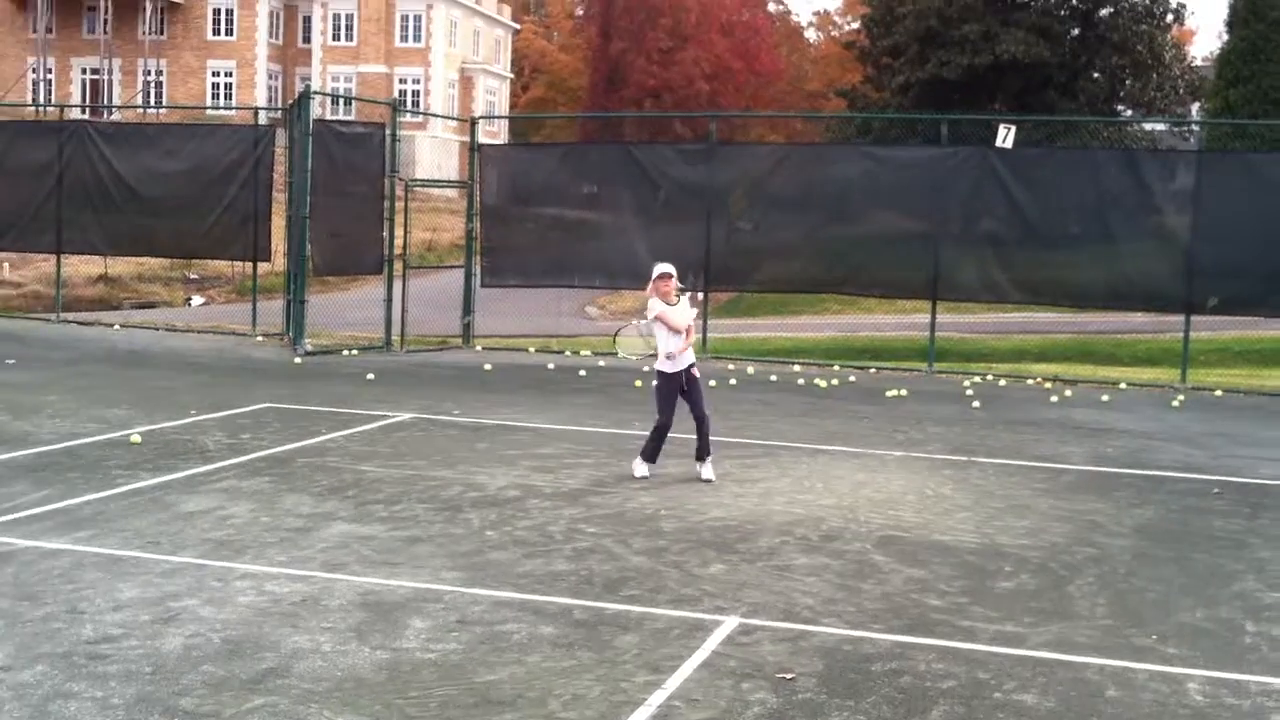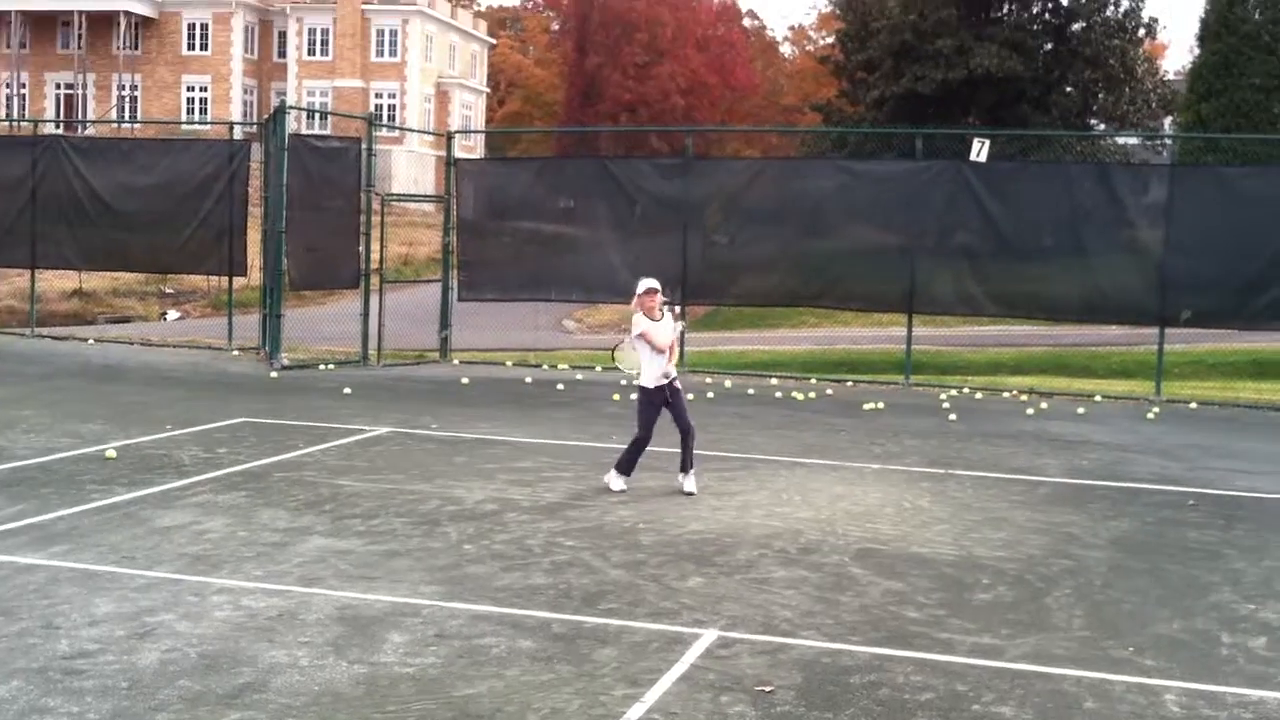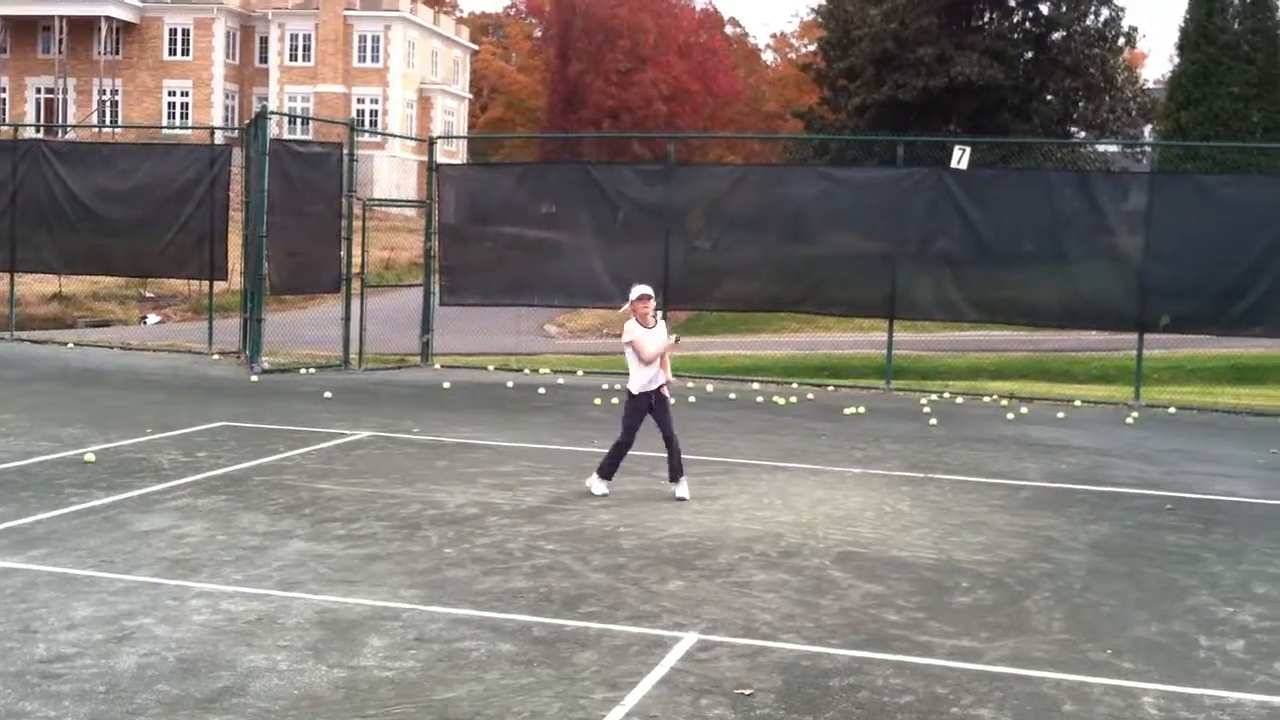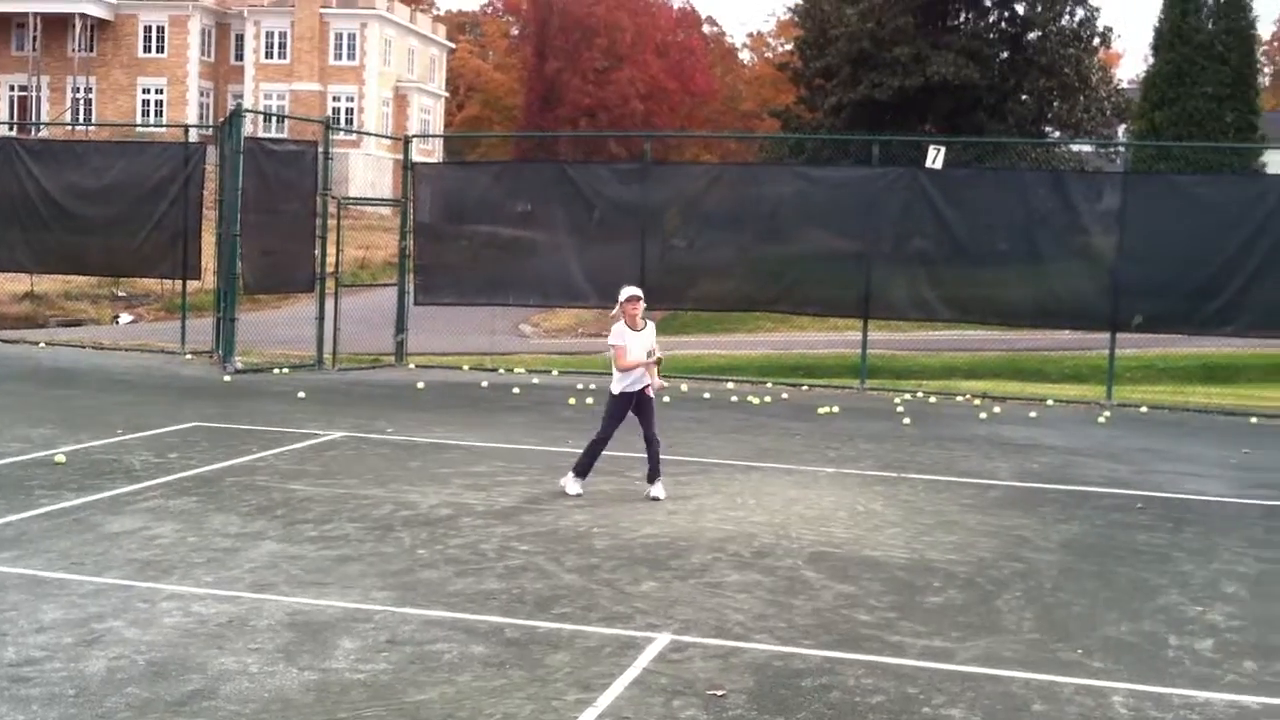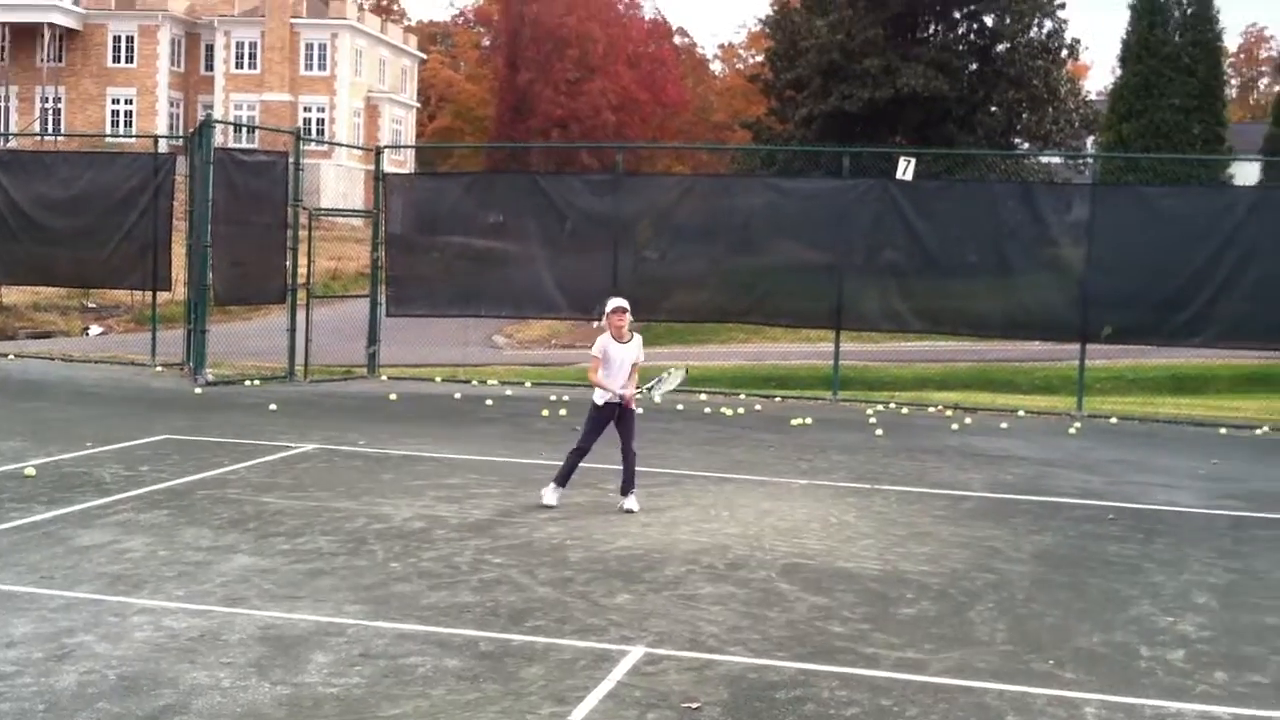
dt=0.1s
person 1, frame 1
left shoulder: (684, 302)
right shoulder: (654, 304)
left elbow: (690, 336)
right elbow: (679, 326)
left wrist: (679, 350)
right wrist: (692, 315)
left hip: (688, 367)
right hip: (666, 371)
left knee: (701, 416)
right knee: (664, 422)
left ankle: (703, 461)
right ankle: (644, 460)
person 1, frame 2
left shoulder: (668, 317)
right shoulder: (638, 320)
left elbow: (674, 350)
right elbow: (661, 346)
left wrist: (670, 367)
right wrist: (676, 331)
left hip: (669, 381)
right hip: (648, 385)
left knee: (686, 427)
right knee: (643, 436)
left ankle: (687, 474)
right ankle: (618, 473)
person 1, frame 3
left shoulder: (661, 325)
right shoulder: (630, 327)
left elbow: (664, 356)
right elbow: (646, 358)
left wrist: (666, 374)
right wrist: (668, 344)
left hip: (659, 389)
right hip: (638, 391)
left knee: (670, 436)
right knee: (625, 439)
left ankle: (678, 481)
right ankle: (599, 478)
person 1, frame 4
left shoulder: (650, 327)
right shoulder: (618, 329)
left elbow: (651, 359)
right elbow: (621, 364)
left wrist: (655, 378)
right wrist: (649, 360)
left hip: (643, 389)
right hip: (620, 391)
left knee: (651, 436)
right knee: (602, 437)
left ankle: (655, 482)
right ankle: (575, 477)
person 1, frame 5
left shoulder: (637, 340)
right shoulder: (603, 341)
left elbow: (634, 372)
right elbow: (593, 376)
left wrist: (630, 393)
right wrist: (616, 392)
left hip: (624, 401)
right hip: (602, 401)
left knee: (628, 449)
right knee: (582, 447)
left ankle: (628, 494)
right ankle: (555, 487)
